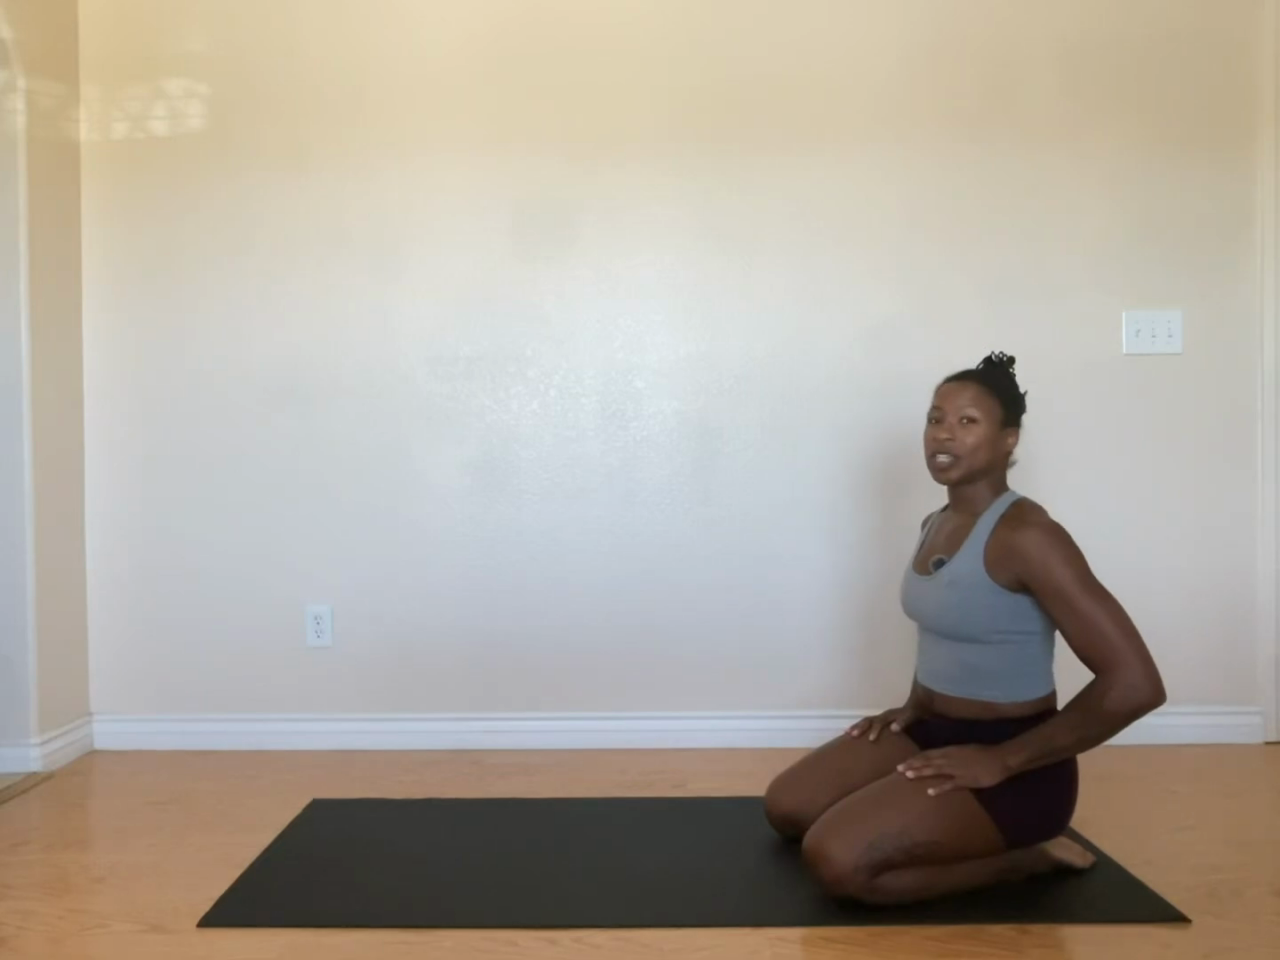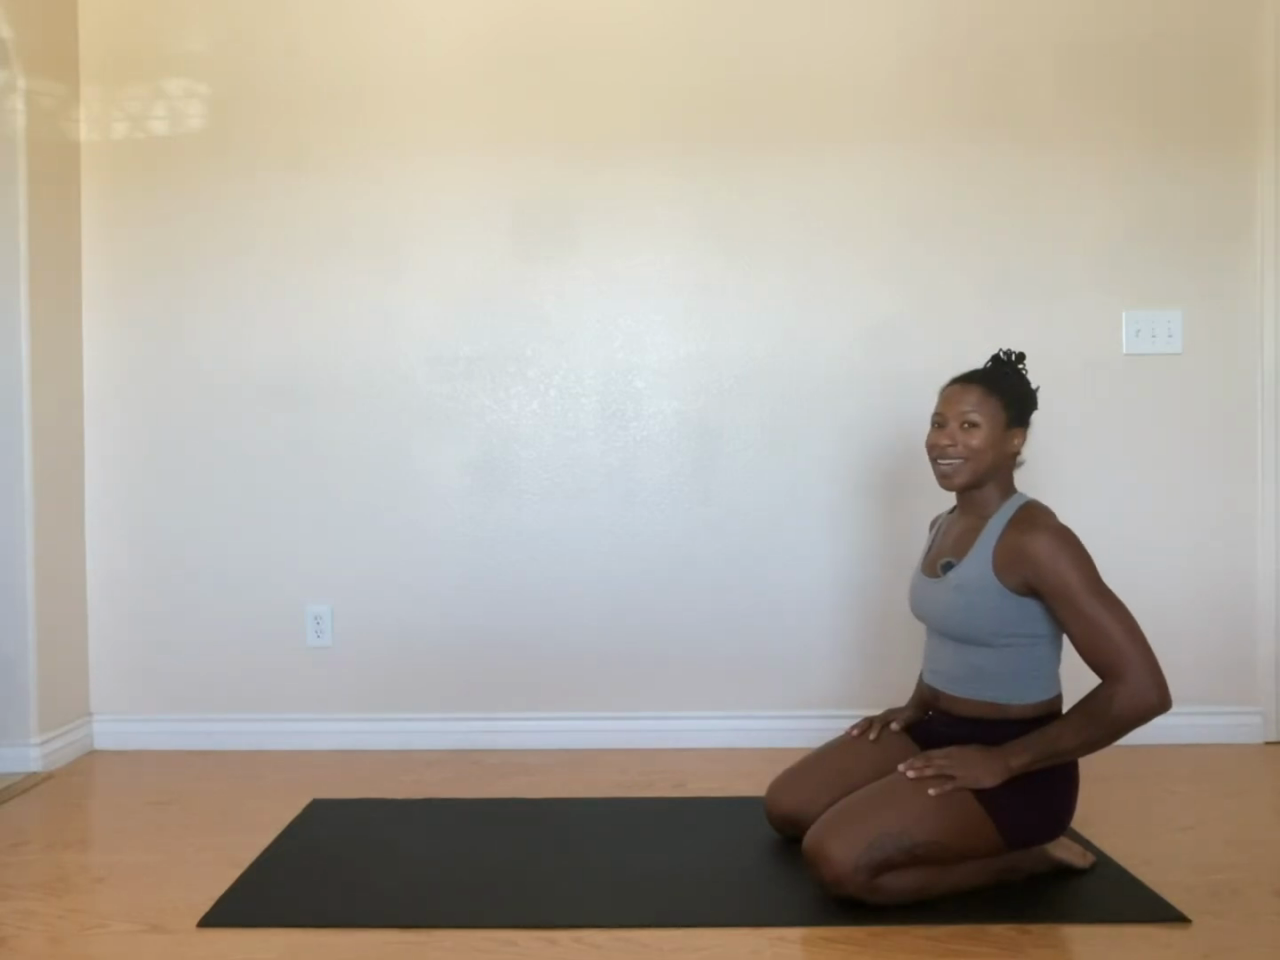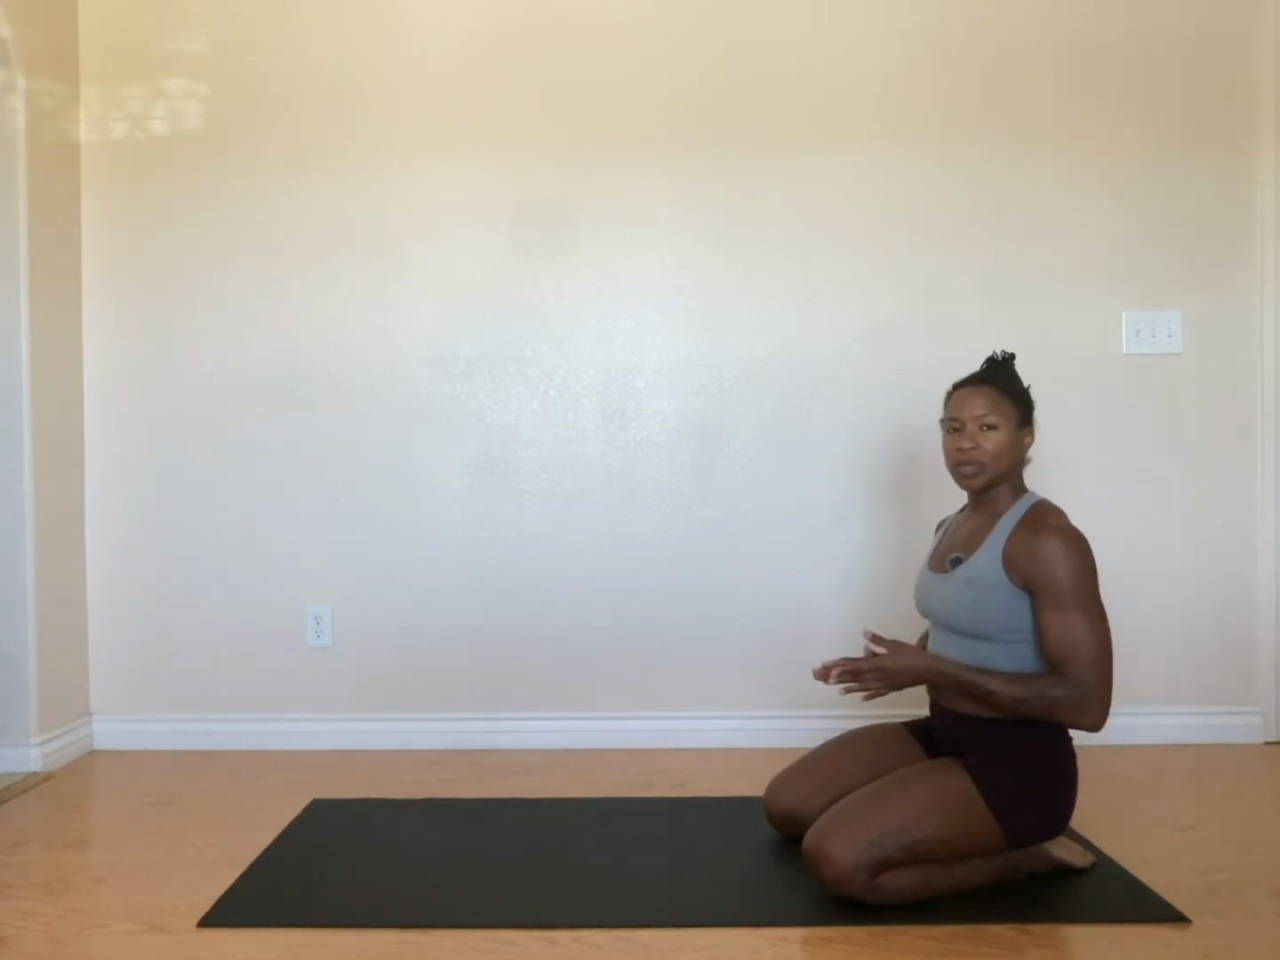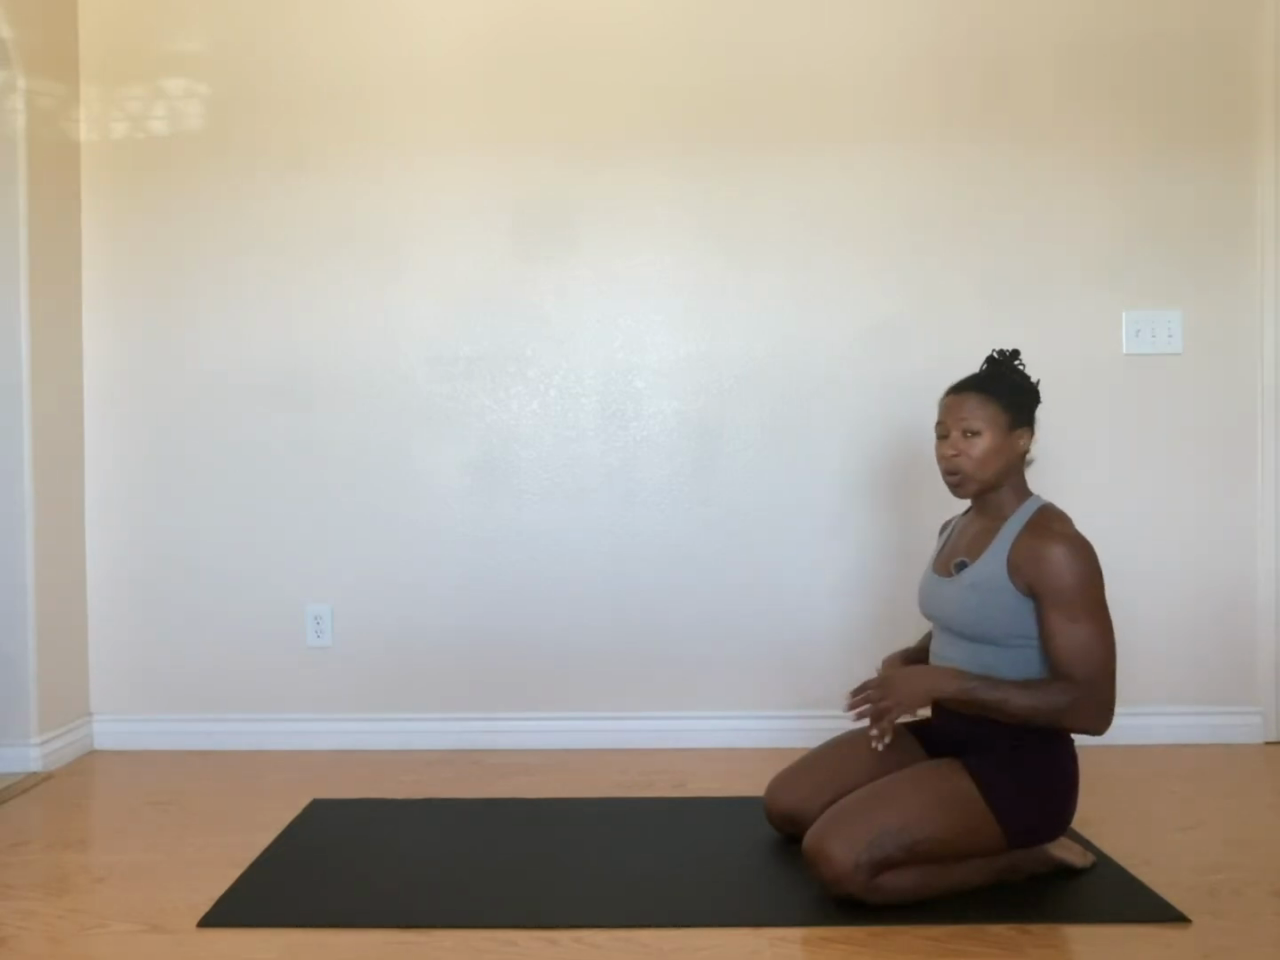
dt=1s
person 1, frame 1
left shoulder: (1025, 534)
right shoulder: (936, 526)
left elbow: (1136, 683)
left wrist: (1003, 761)
right wrist: (914, 706)
left hip: (1011, 765)
right hip: (938, 731)
left knee: (837, 860)
right knee: (785, 807)
left ankle: (1030, 855)
right ankle: (971, 830)
person 1, frame 2
left shoulder: (1035, 539)
right shoulder: (945, 526)
left elbow: (1141, 689)
left wrist: (1005, 762)
right wrist: (915, 707)
left hip: (1015, 767)
right hip: (943, 732)
left knee: (838, 859)
right knee: (786, 807)
left ankle: (1030, 856)
right ankle: (975, 835)
person 1, frame 3
left shoulder: (1047, 539)
right shoulder: (952, 527)
left elbow: (1088, 702)
left wrist: (933, 670)
right wrist: (895, 664)
left hip: (1018, 764)
right hip: (941, 733)
left knee: (838, 859)
right knee: (785, 805)
left ankle: (1029, 856)
right ankle: (977, 835)
person 1, frame 4
left shoulder: (1052, 546)
right shoulder: (957, 529)
left elbow: (1092, 707)
left wrist: (943, 684)
right wrist: (902, 667)
left hip: (1020, 767)
right hip: (945, 736)
left knee: (838, 858)
right knee: (786, 805)
left ankle: (1030, 857)
right ankle: (975, 834)
